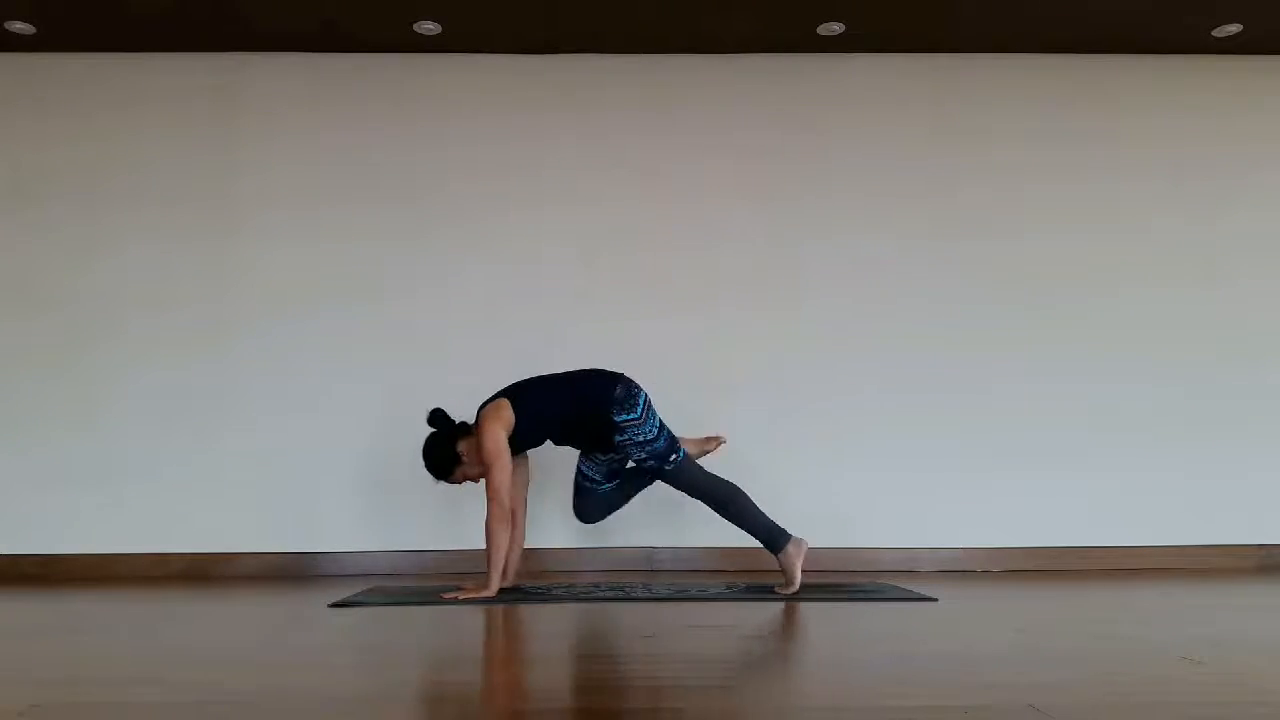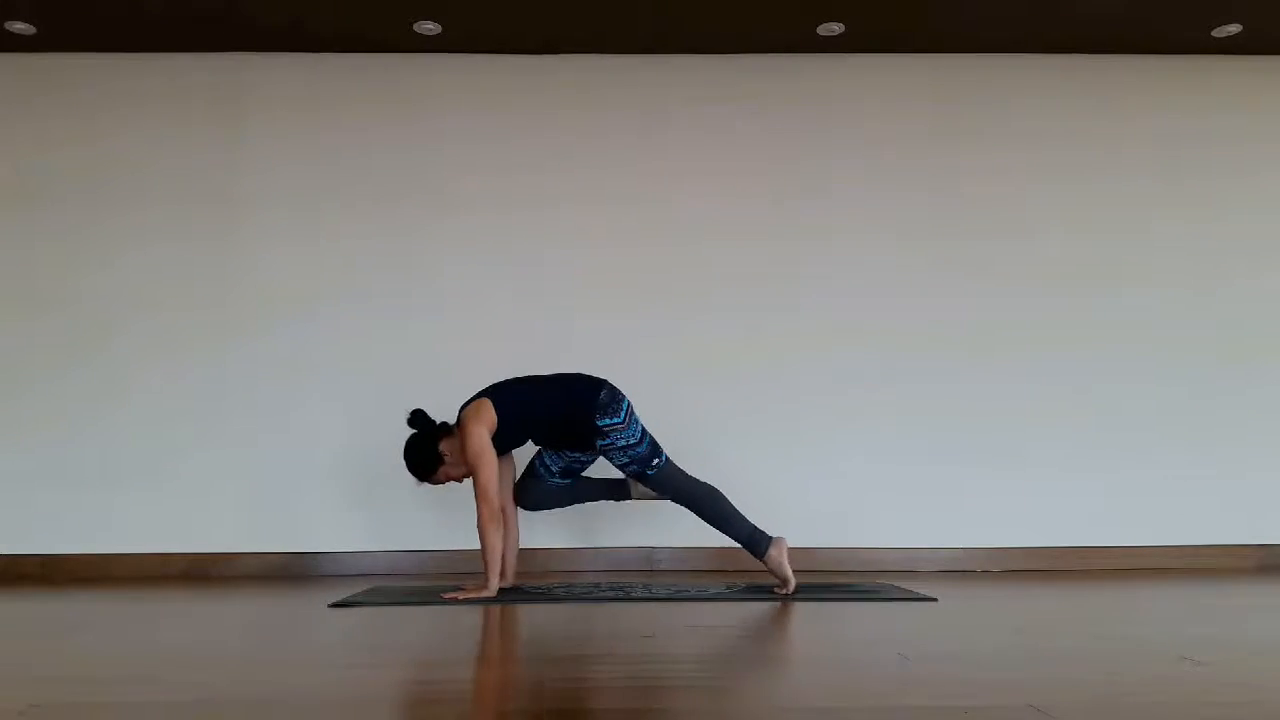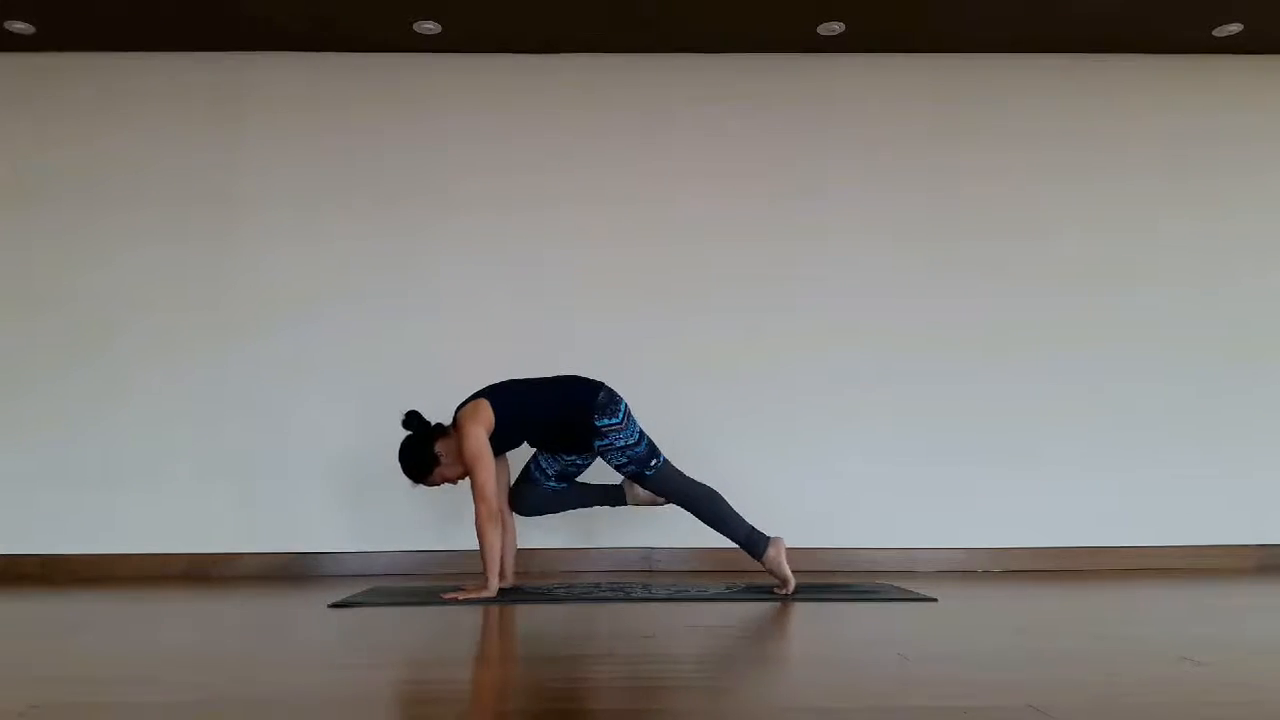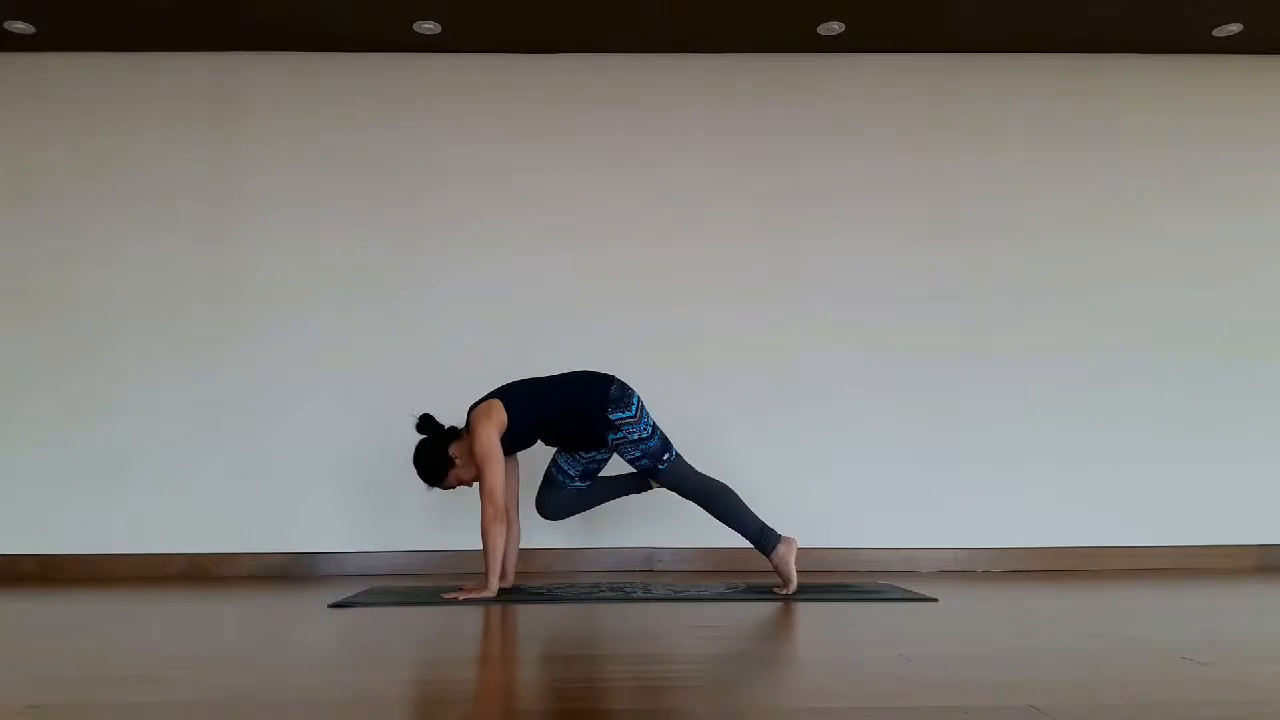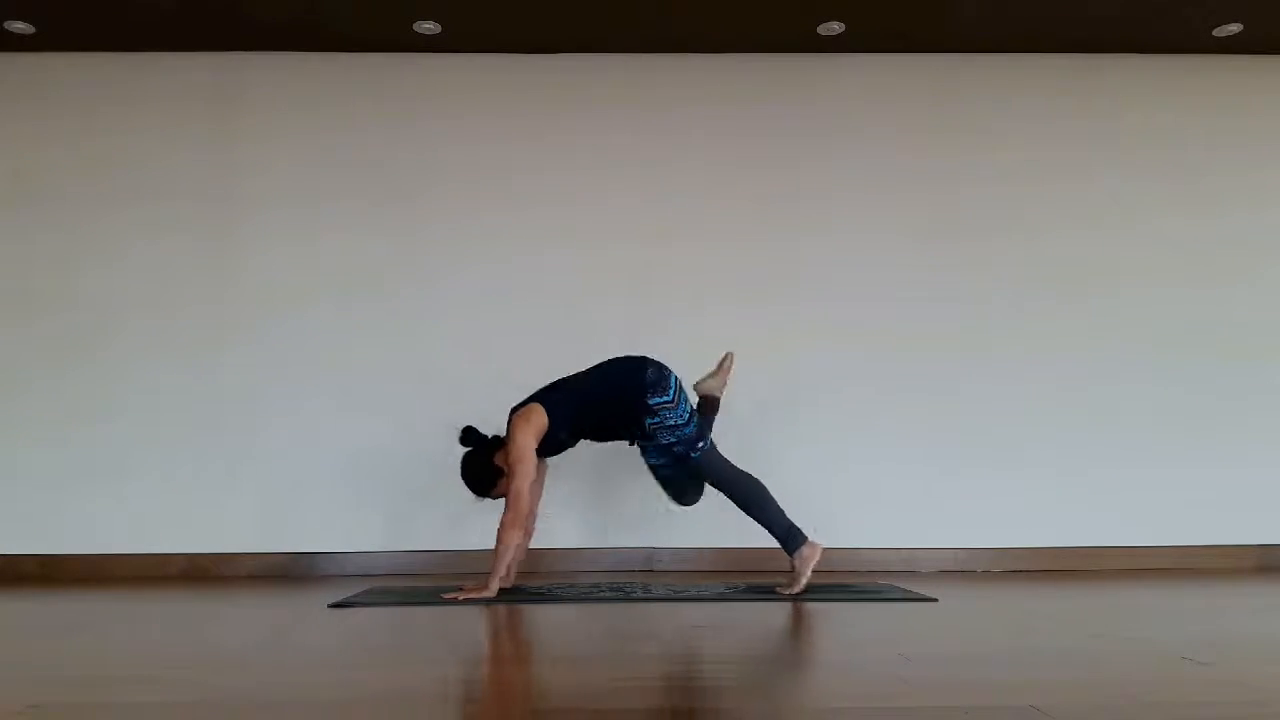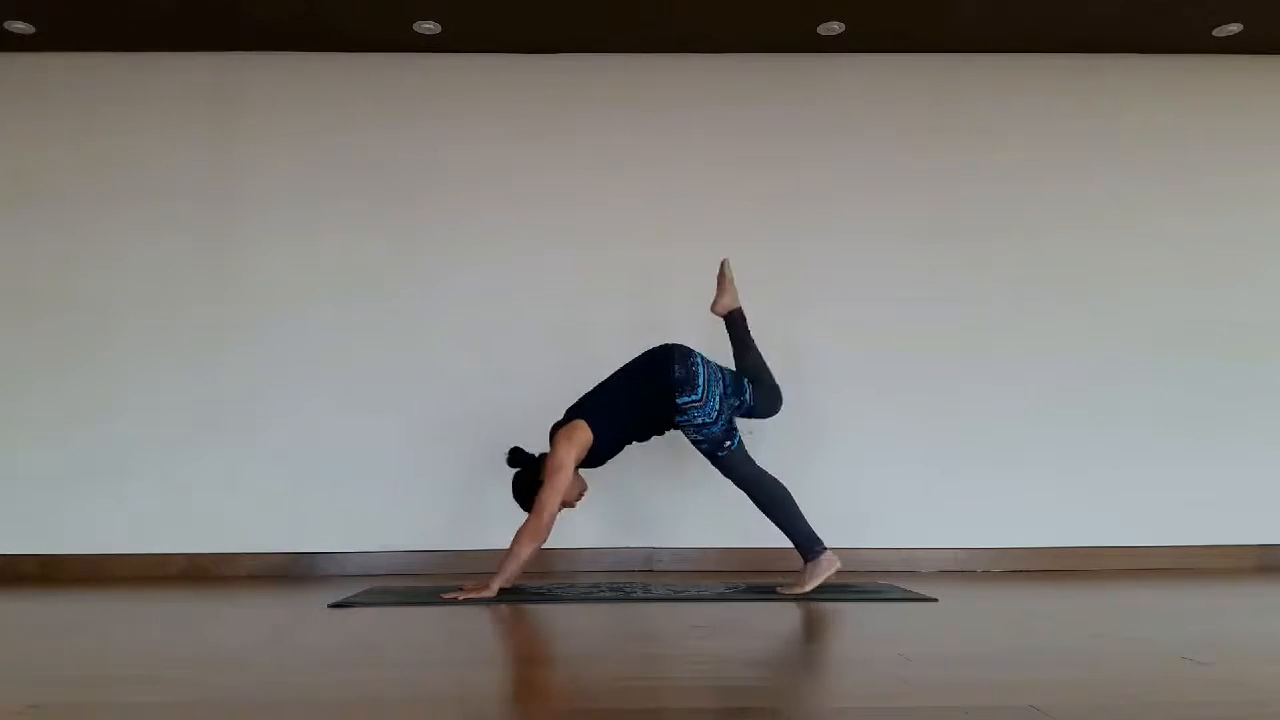
dt=0.1s
person 1, frame 1
left shoulder: (493, 425)
right shoulder: (505, 440)
left elbow: (501, 510)
right elbow: (516, 508)
left wrist: (493, 584)
right wrist: (508, 573)
left hip: (618, 407)
right hip: (601, 421)
left knee: (696, 482)
right knee: (589, 510)
left ankle: (785, 545)
right ankle: (677, 452)
person 1, frame 2
left shoulder: (473, 424)
right shoulder: (488, 435)
left elbow: (490, 511)
right elbow: (504, 508)
left wrist: (490, 585)
right wrist: (507, 575)
left hip: (600, 412)
right hip: (578, 428)
left knee: (677, 484)
right knee: (529, 494)
left ankle: (767, 548)
right ankle: (632, 486)
person 1, frame 3
left shoulder: (470, 425)
right shoulder: (486, 436)
left elbow: (488, 512)
right elbow: (502, 509)
left wrist: (490, 585)
right wrist: (506, 575)
left hip: (598, 413)
right hip: (575, 429)
left knee: (674, 485)
right knee: (524, 498)
left ankle: (765, 548)
right ankle: (628, 493)
person 1, frame 4
left shoulder: (486, 429)
right shoulder: (496, 437)
left elbow: (496, 512)
right elbow: (508, 512)
left wrist: (490, 585)
right wrist: (507, 574)
left hip: (610, 408)
right hip: (590, 423)
left knee: (687, 482)
right knee: (553, 504)
left ankle: (778, 547)
right ankle: (649, 476)
person 1, frame 5
left shoulder: (522, 432)
right shoulder: (528, 437)
left elbow: (516, 515)
right elbow: (526, 512)
left wrist: (492, 583)
right wrist: (509, 573)
left hip: (649, 390)
right hip: (632, 406)
left knee: (718, 471)
right knee: (687, 491)
left ankle: (799, 547)
right ankle: (707, 397)
person 1, frame 6
left shoulder: (566, 451)
right shoulder: (566, 449)
left elbow: (538, 525)
right elbow: (540, 527)
left wrist: (491, 585)
right wrist: (517, 570)
left hip: (678, 378)
right hip: (671, 375)
left knee: (744, 472)
right knee: (767, 403)
left ankle: (819, 555)
right ankle: (729, 308)
